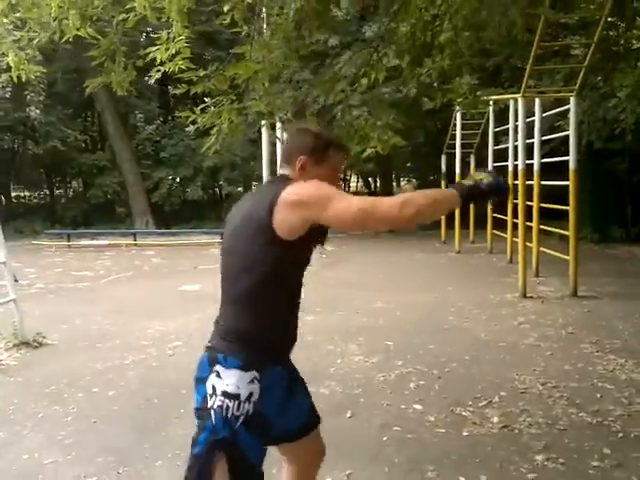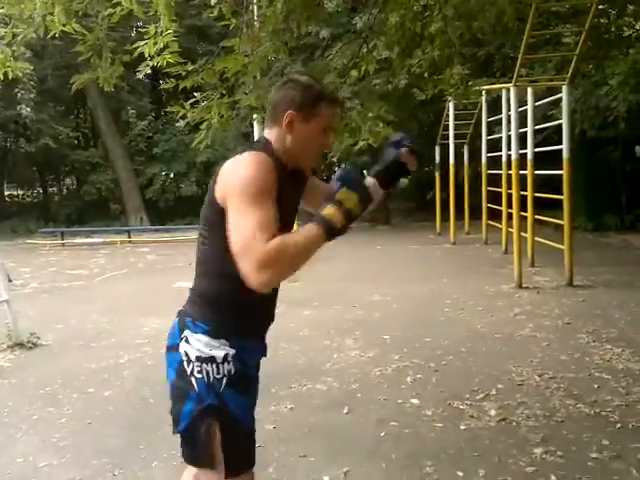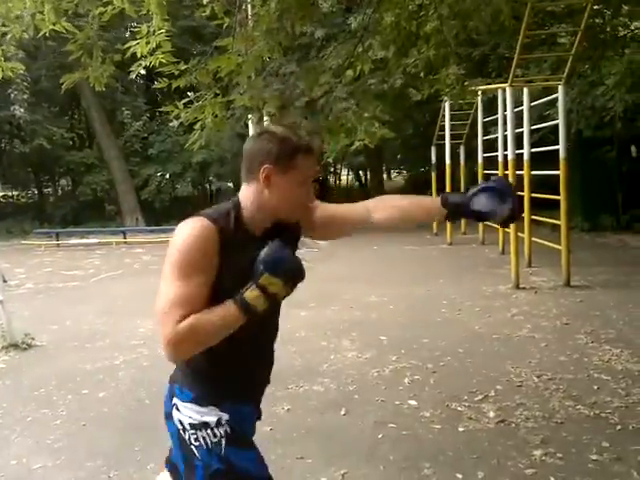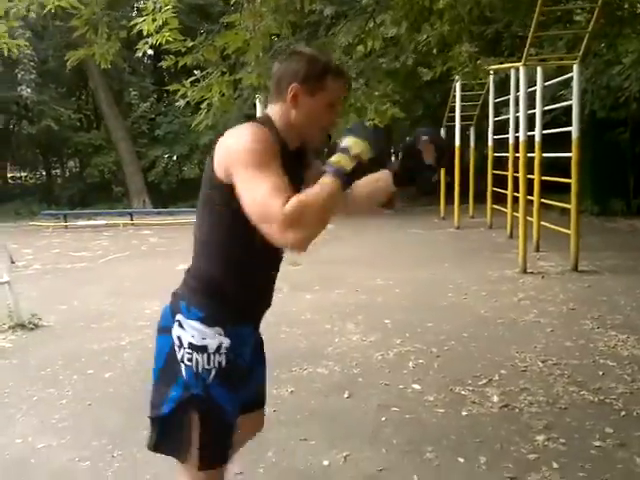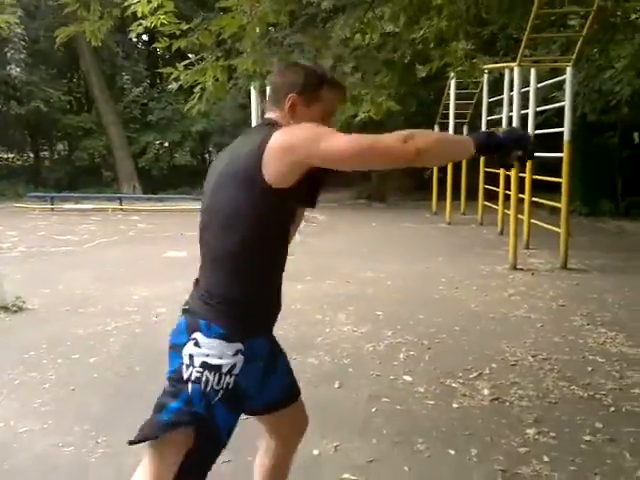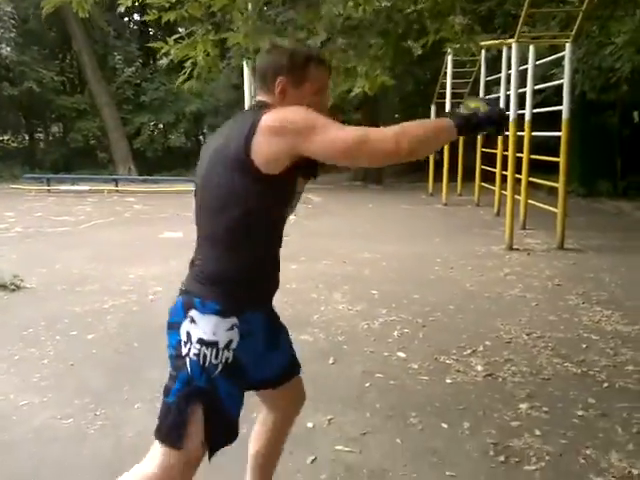
dt=0.2s
person 1, frame 1
left shoulder: (257, 204)
right shoulder: (298, 197)
right elbow: (395, 212)
right wrist: (471, 189)
left hip: (268, 367)
right hip: (237, 373)
person 1, frame 2
left shoulder: (285, 170)
right shoulder: (251, 168)
left elbow: (331, 204)
right elbow: (262, 272)
left wrist: (384, 175)
right wrist: (333, 216)
left hip: (236, 341)
right hip: (211, 345)
person 1, frame 3
left shoulder: (290, 218)
right shoulder: (199, 234)
left elbow: (374, 213)
right elbow: (175, 341)
left wrist: (460, 204)
right wrist: (259, 293)
left hip: (233, 399)
right hip: (204, 407)
person 1, frame 4
left shoulder: (290, 150)
right shoulder: (250, 142)
left elbow: (345, 199)
right elbow: (292, 231)
left wrist: (400, 172)
right wrist: (346, 163)
left hip: (239, 327)
right hip: (205, 330)
left knee: (247, 425)
person 1, frame 5
left shoulder: (237, 154)
right shoulder: (291, 143)
right elbow: (401, 149)
left wrist: (302, 195)
right wrist: (486, 143)
left hip: (244, 333)
right hip: (218, 343)
left knee: (290, 426)
person 1, frame 6
left shoulder: (233, 135)
right shoulder: (283, 126)
right elbow: (388, 146)
left wrist: (298, 168)
right wrist: (467, 122)
left hip: (248, 311)
right hip: (216, 319)
left knee: (287, 399)
